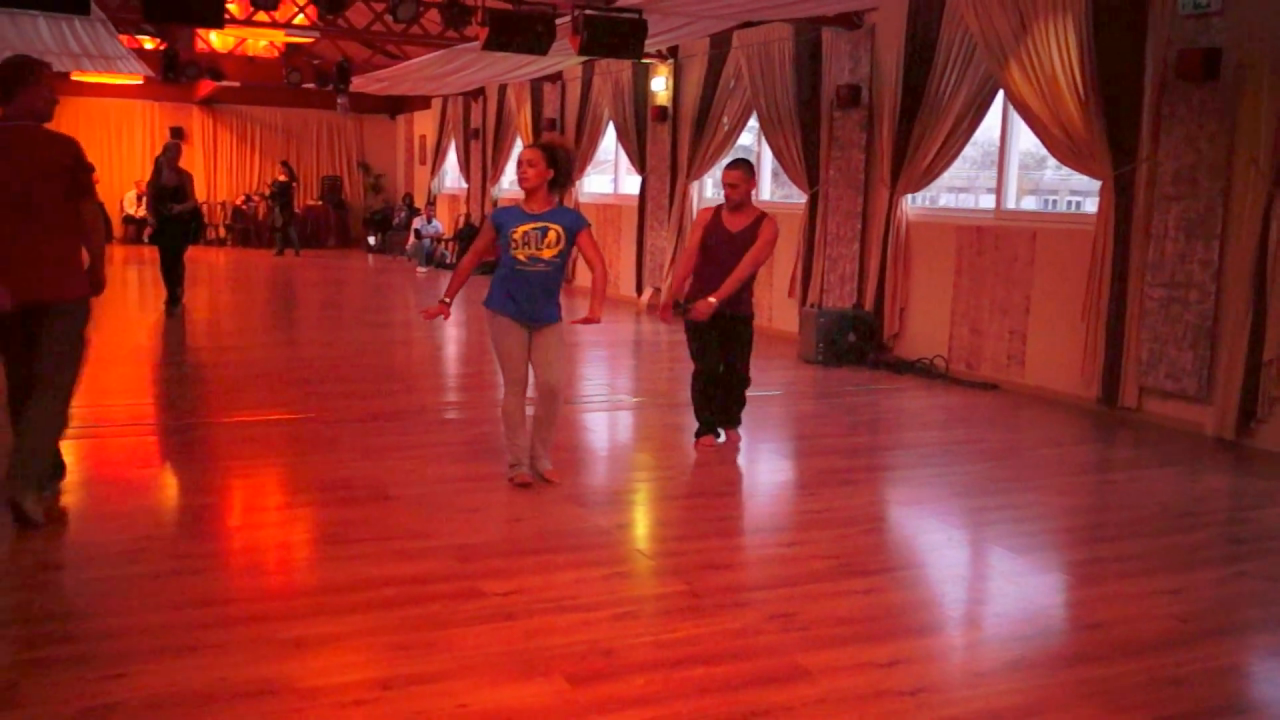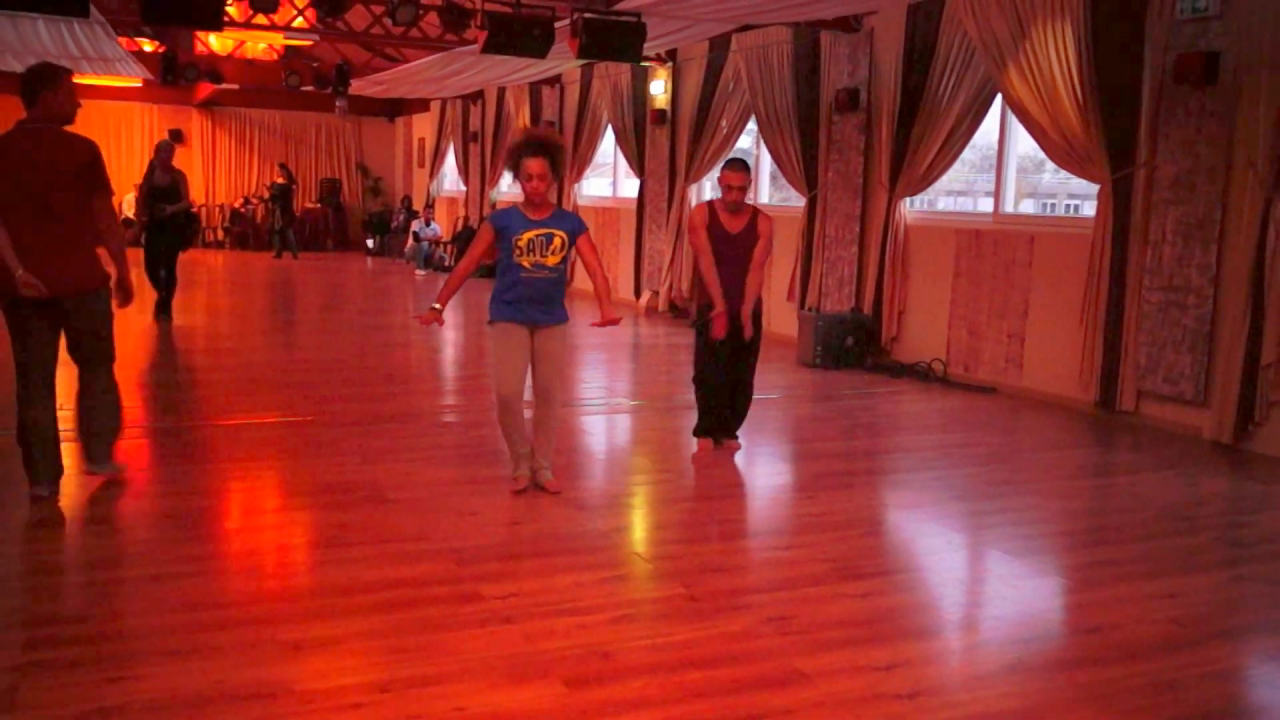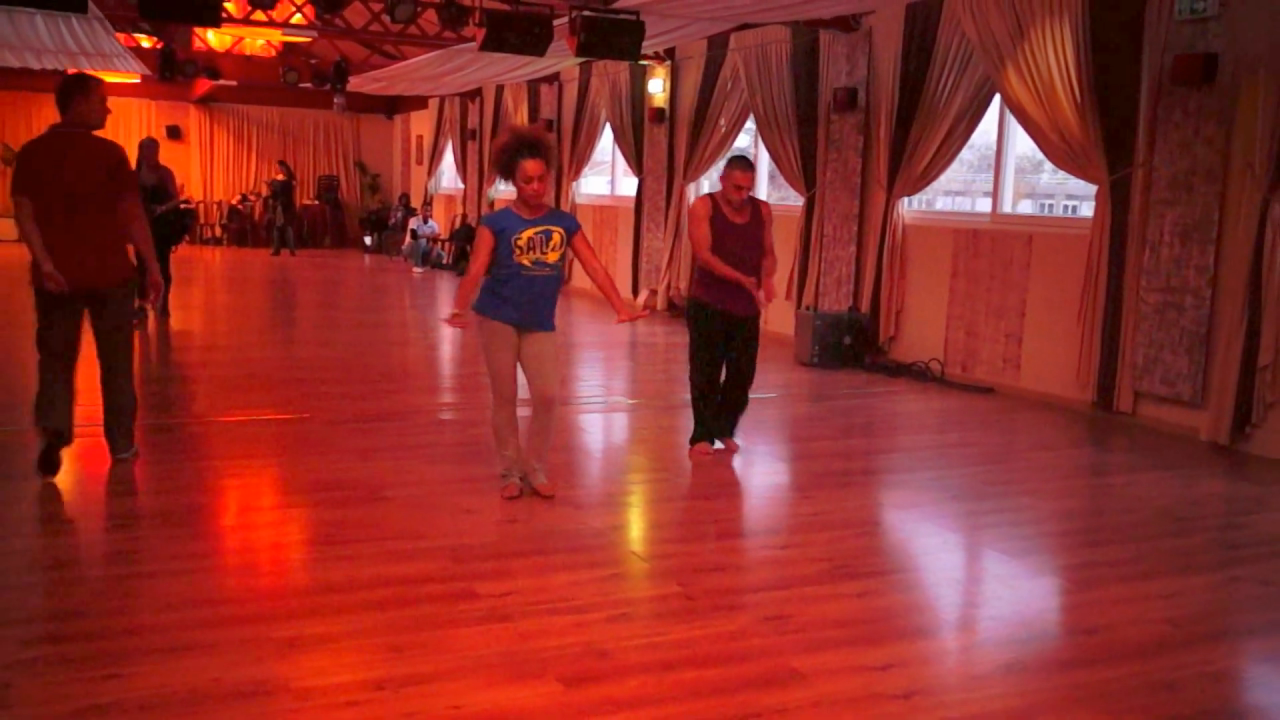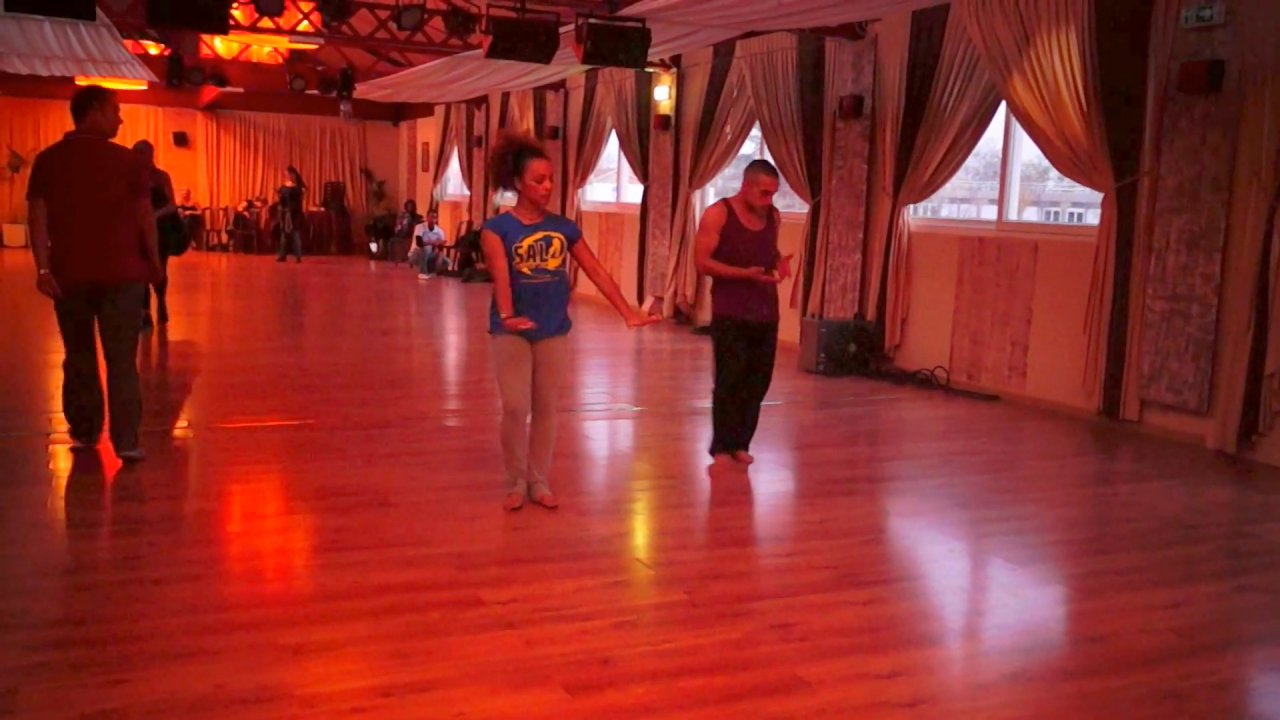
dt=0.3s
person 1, frame 1
right shoulder: (64, 149)
right elbow: (90, 217)
right wrist: (97, 268)
right hip: (59, 288)
right knee: (52, 389)
left ankle: (41, 481)
person 1, frame 2
right shoulder: (81, 150)
right elbow: (105, 217)
right wrist: (123, 272)
right hip: (81, 279)
right knee: (96, 368)
left ankle: (42, 476)
right ankle: (98, 452)
person 1, frame 3
left shoulder: (31, 153)
right shoulder: (109, 153)
left elbow: (24, 214)
right elbow: (133, 215)
left wrist: (46, 265)
right wrist: (152, 267)
left hip: (57, 276)
right hip: (110, 273)
left knee: (55, 362)
right knee: (117, 362)
left ankle: (54, 429)
right ankle: (121, 442)
person 1, frame 4
left shoulder: (48, 159)
right shoulder: (124, 158)
left elbow: (38, 217)
right elbow: (145, 215)
left wrist: (43, 268)
right wrist: (151, 260)
left hip: (68, 272)
right hip: (121, 271)
left knee: (79, 352)
right knee: (122, 357)
left ankle: (86, 427)
right ankle: (126, 440)
person 2, frame 1
left shoulder: (571, 220)
right shoulder: (503, 217)
left elbow: (598, 266)
right elbow: (471, 260)
left wrist: (596, 308)
right wrist: (446, 300)
left hip: (547, 316)
right hip: (505, 310)
left knee: (552, 387)
right knee: (514, 385)
left ankle: (541, 456)
right ankle: (518, 462)
person 2, frame 2
left shoulder: (570, 224)
right shoulder: (501, 221)
left elbow: (594, 269)
right elbow: (466, 265)
left wrist: (606, 309)
right wrist: (438, 306)
left hip: (551, 319)
right hip: (509, 317)
left knee: (547, 396)
right knee: (508, 395)
left ankle: (541, 467)
right ankle: (519, 461)
person 2, frame 3
left shoulder: (565, 222)
right shoulder: (496, 223)
left elbow: (594, 267)
right elbow: (476, 269)
left wrist: (621, 307)
right wrist: (459, 311)
left hip: (540, 322)
right hip: (498, 316)
left knee: (547, 396)
right knee: (505, 397)
left ankle: (534, 468)
right ankle: (510, 473)
person 2, frame 4
left shoulder: (563, 227)
right shoulder: (496, 227)
left elbow: (595, 271)
right elbow: (500, 276)
left wrist: (627, 312)
right wrist: (507, 316)
left hip: (553, 327)
right hip: (511, 329)
left knee: (546, 407)
right knee: (515, 407)
left ankle: (538, 482)
right ankle: (516, 481)
person 3, frame 1
left shoulder: (766, 226)
right shoulder: (707, 217)
left elbow: (745, 269)
right elbow: (689, 257)
left wrist: (713, 300)
right wrist: (672, 296)
left hip: (738, 312)
right hip: (700, 307)
left knee: (737, 373)
right knee: (707, 368)
left ankle: (729, 420)
right ankle: (706, 428)
person 3, frame 2
left shoulder: (762, 222)
right shoulder: (701, 215)
left elbow: (757, 268)
right elbow: (706, 263)
left wrist: (747, 311)
right wrist: (719, 306)
left hip: (747, 311)
right hip: (713, 309)
left knee: (742, 379)
right knee: (708, 373)
left ankle: (727, 431)
right ankle: (706, 429)
person 3, frame 3
left shoulder: (762, 210)
right shoulder: (704, 207)
left elbow: (768, 253)
right elbow: (703, 256)
left wrist: (767, 279)
right wrist: (741, 280)
left hip: (746, 305)
right hip: (708, 304)
left knee: (743, 373)
right knee: (705, 372)
left ankle: (725, 429)
right ankle: (702, 434)
person 3, frame 4
left shoulder: (773, 215)
right shoulder: (718, 214)
right elbow: (702, 261)
left wrist: (780, 263)
right wrist: (745, 274)
left hip: (766, 313)
right hip: (730, 313)
left knee: (757, 382)
right knee: (730, 379)
left ankle: (739, 443)
right ankle: (721, 446)
person 4, frame 1
left shoulder: (185, 176)
right shoulder: (156, 175)
left elbow: (192, 202)
right elbow: (150, 200)
left wrist: (179, 208)
right wrist: (151, 217)
left hip: (180, 224)
right hip: (162, 223)
left knee: (174, 260)
right knee: (166, 261)
left ankle: (173, 297)
right ankle: (173, 295)
person 4, frame 2
left shoulder: (178, 176)
right shoulder: (149, 175)
left elbow: (187, 202)
right elbow: (142, 202)
left wrist: (172, 208)
right wrist: (140, 221)
left hip: (173, 226)
right hip: (154, 226)
left knee: (170, 266)
right knee: (151, 265)
left ankle: (166, 306)
right ankle: (161, 294)
person 4, frame 3
left shoulder: (165, 173)
right shoulder: (136, 174)
left elbow: (176, 199)
left wrist: (162, 208)
left hip: (164, 225)
left knee: (163, 265)
right knee: (143, 264)
left ankle: (163, 303)
right ankle: (142, 306)
person 4, frame 4
left shoulder: (161, 177)
left elbow: (172, 204)
left wrist: (159, 213)
left hip: (160, 230)
left ankle: (161, 306)
right ankle: (147, 315)
